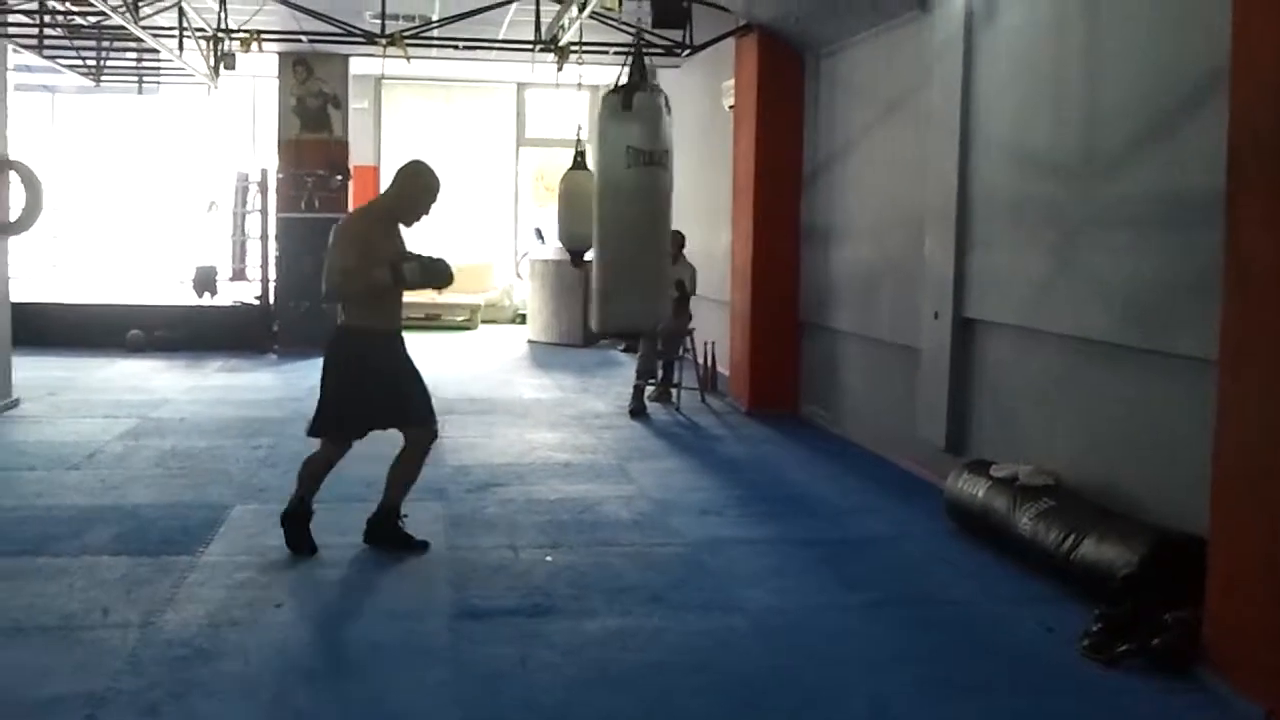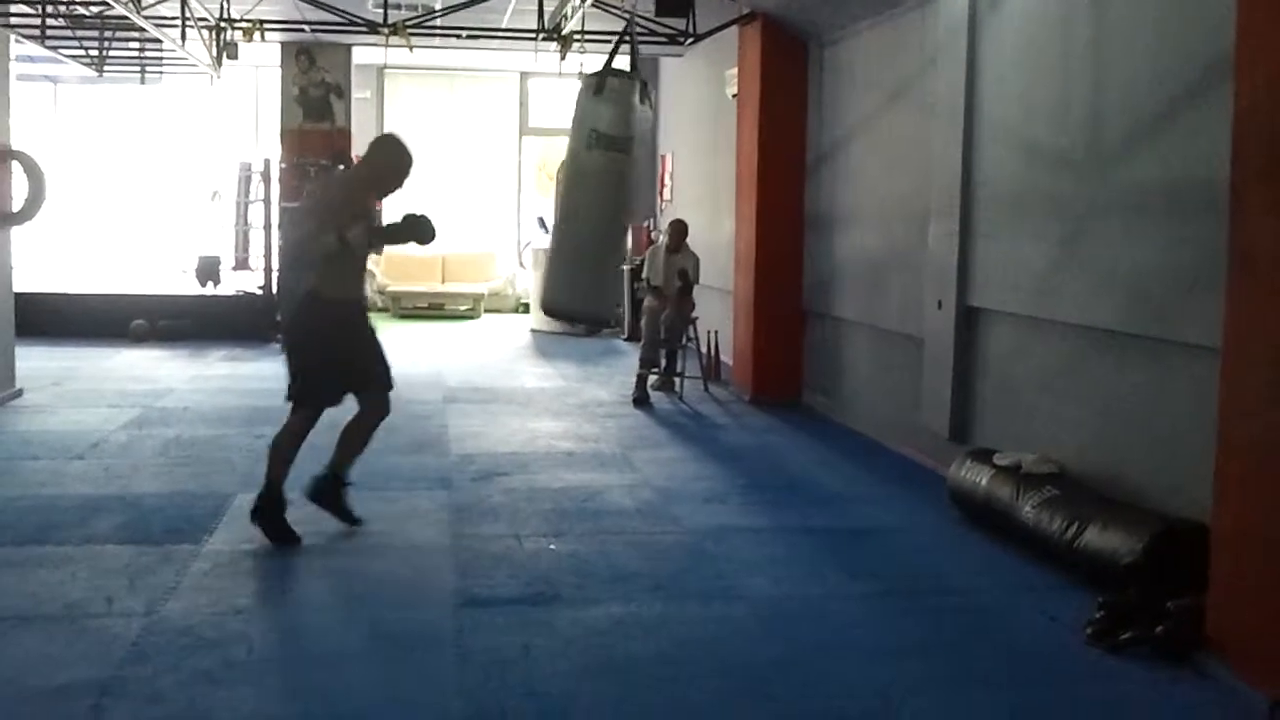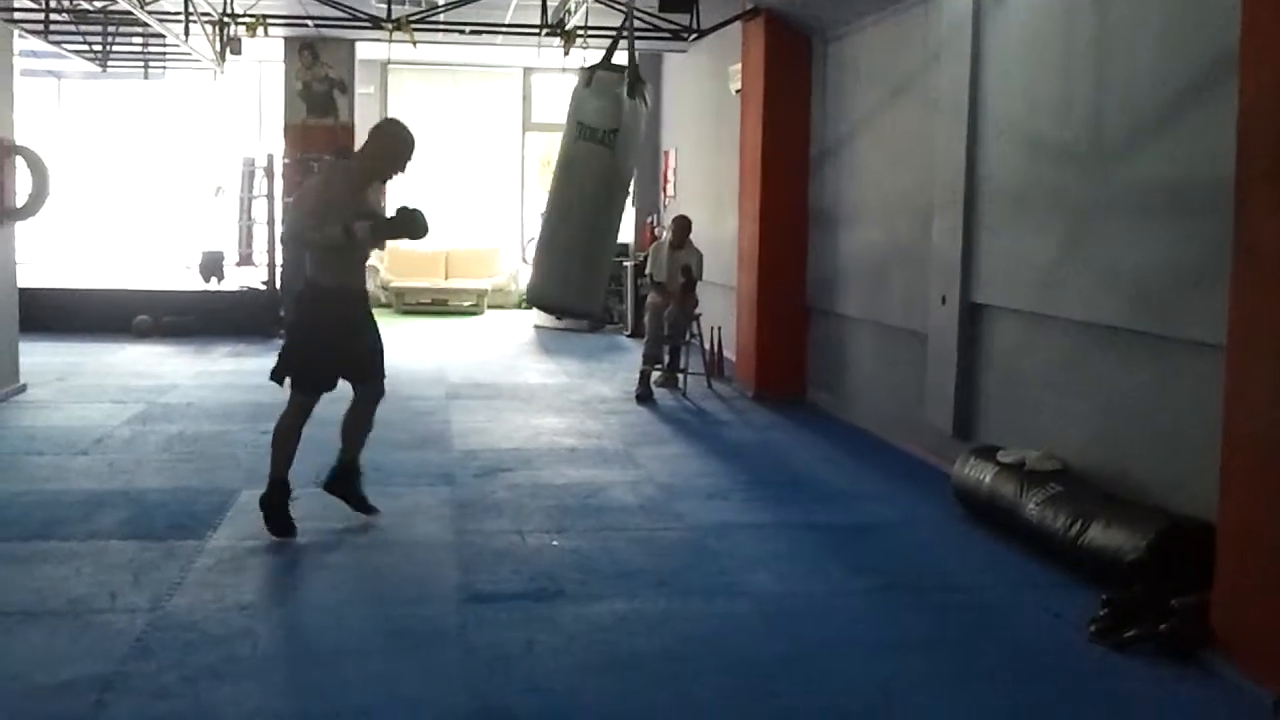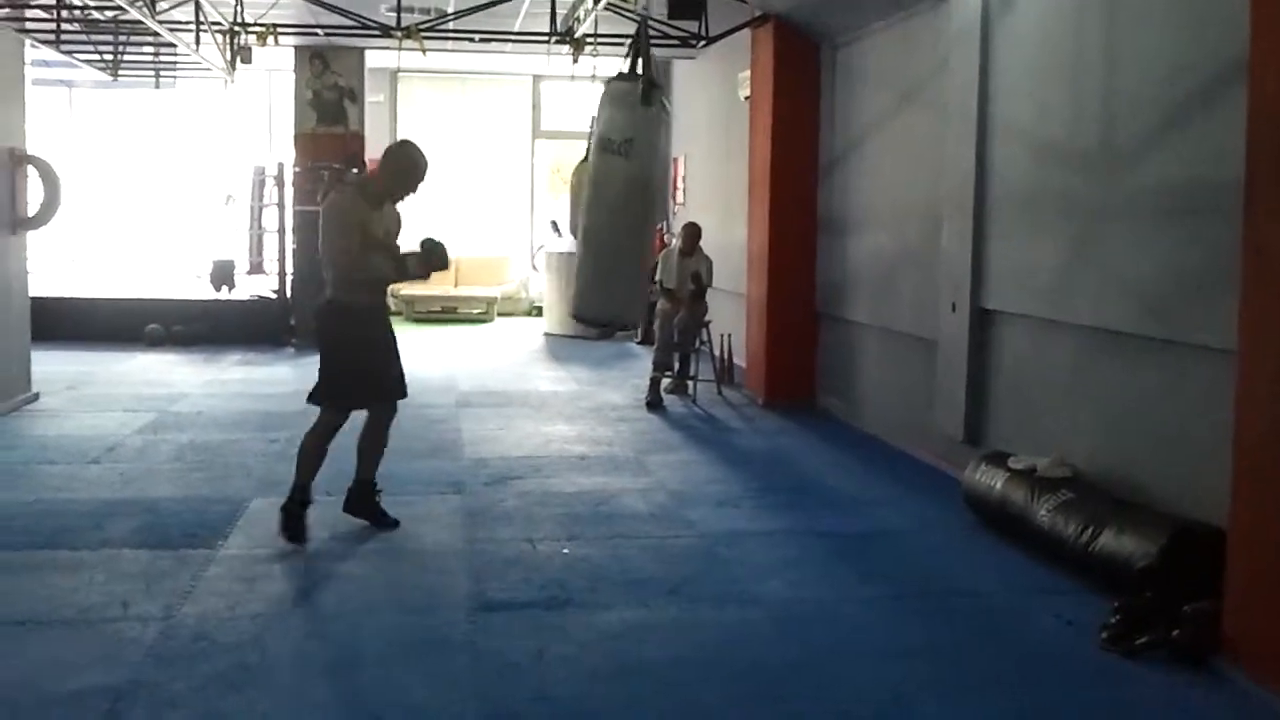
dt=0.3s
person 1, frame 1
left shoulder: (392, 230)
right shoulder: (355, 227)
right elbow: (336, 286)
left wrist: (422, 273)
right wrist: (399, 273)
left hip: (390, 346)
right hip: (355, 346)
left knee: (423, 434)
right knee: (335, 445)
left ankle: (386, 523)
right ankle: (297, 515)
person 1, frame 2
left shoulder: (365, 201)
right shoulder: (325, 198)
right elbow: (292, 251)
left wrist: (405, 232)
right wrist: (351, 238)
left hip: (353, 316)
right hip: (318, 316)
left knee: (376, 405)
right knee: (305, 414)
left ankle: (330, 486)
right ankle: (268, 504)
person 1, frame 3
left shoulder: (367, 189)
right shoulder: (327, 182)
right elbow: (295, 232)
left wrist: (397, 226)
right wrist: (358, 231)
left hip: (355, 301)
right hip: (320, 302)
left knee: (371, 390)
right knee: (303, 401)
left ankle: (345, 475)
right ankle: (276, 494)
person 1, frame 4
left shoulder: (388, 212)
right shoulder: (343, 206)
right elbow: (342, 270)
right wrist: (394, 265)
left hip: (376, 318)
right hip: (343, 318)
left knee: (384, 409)
right knee: (333, 416)
left ankle: (362, 494)
right ankle: (296, 504)
